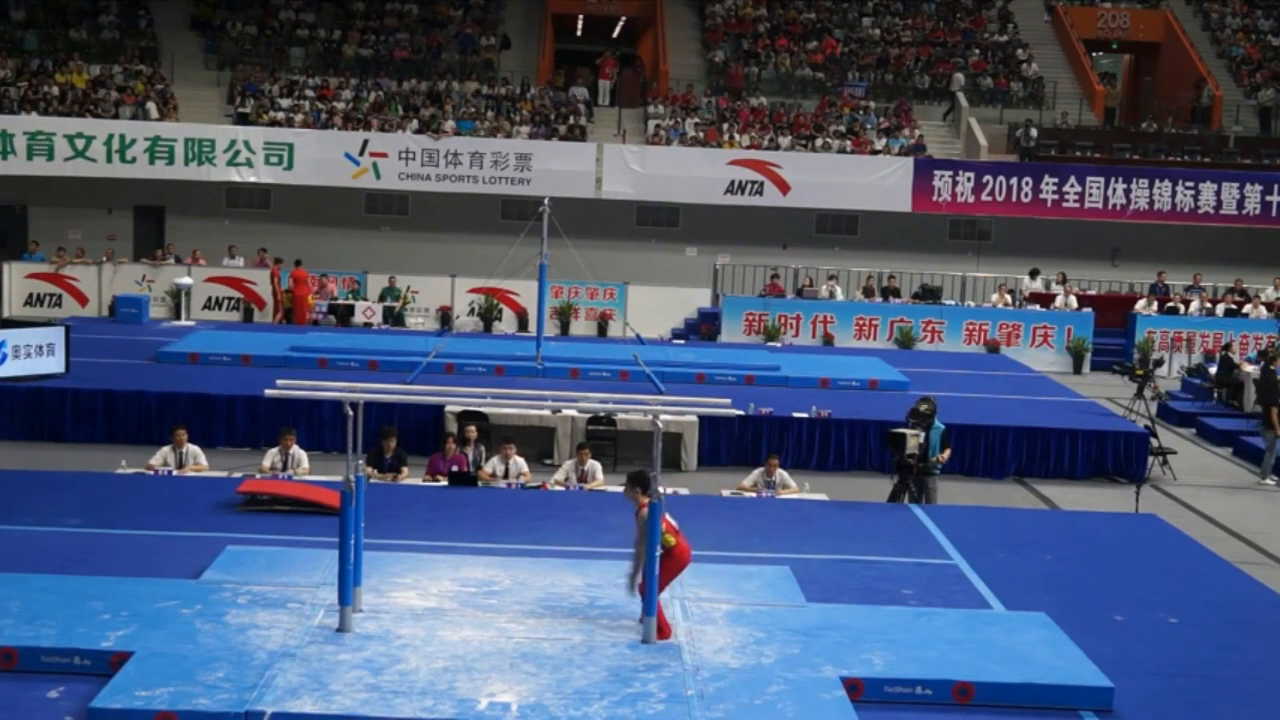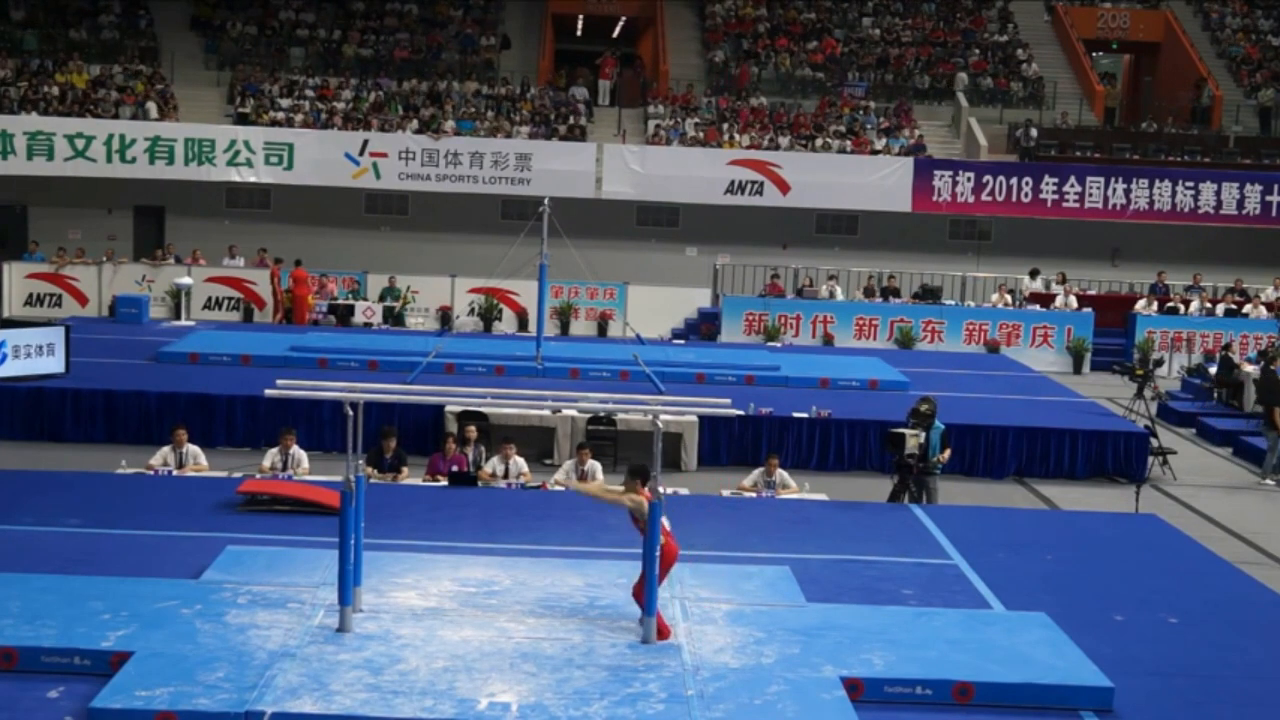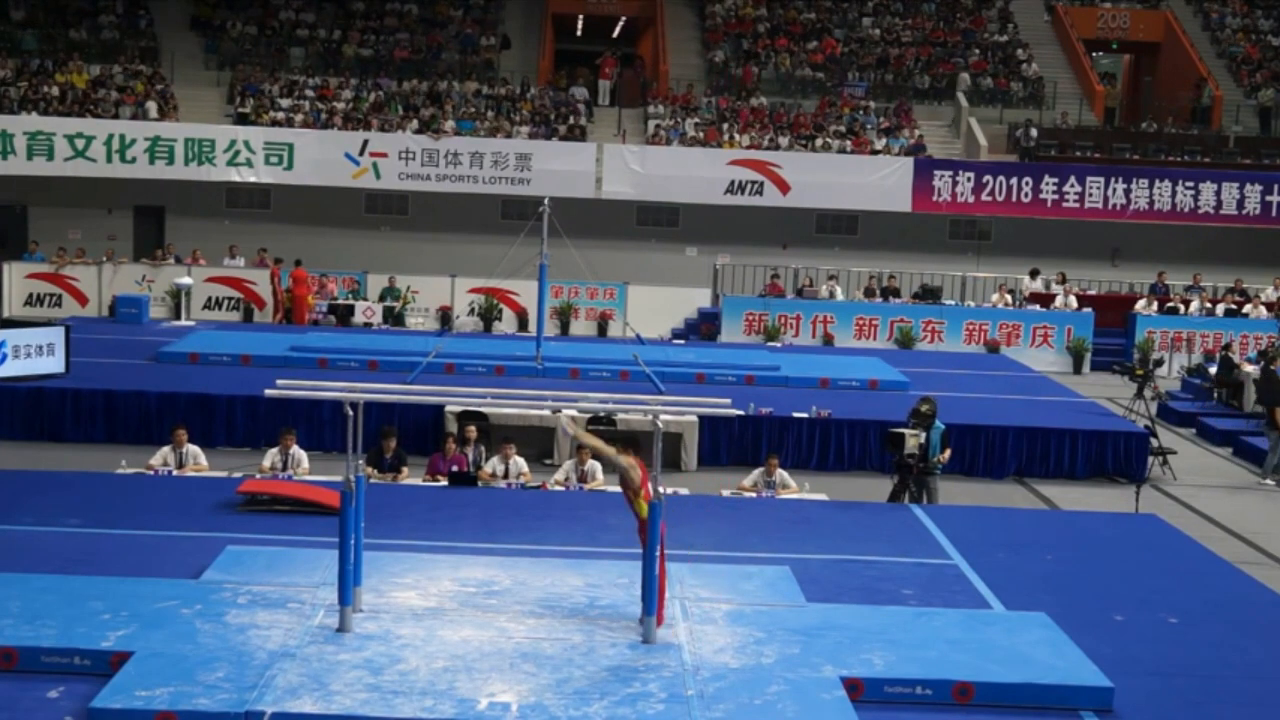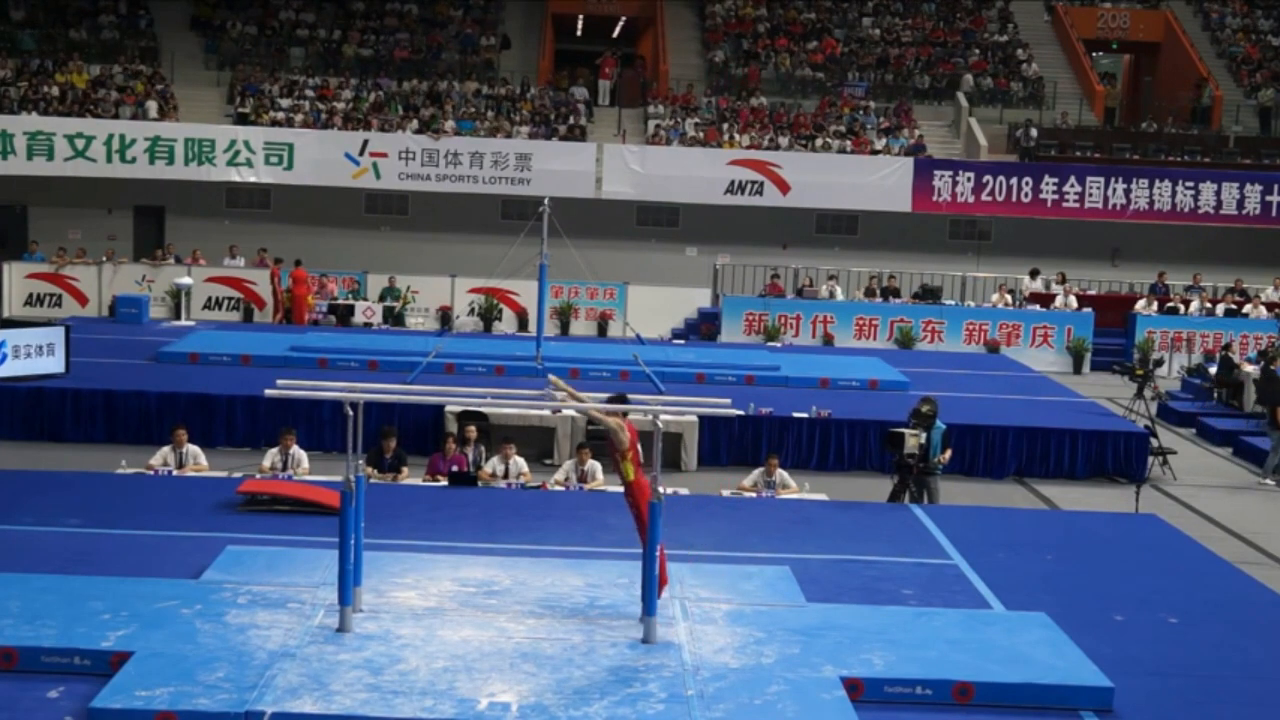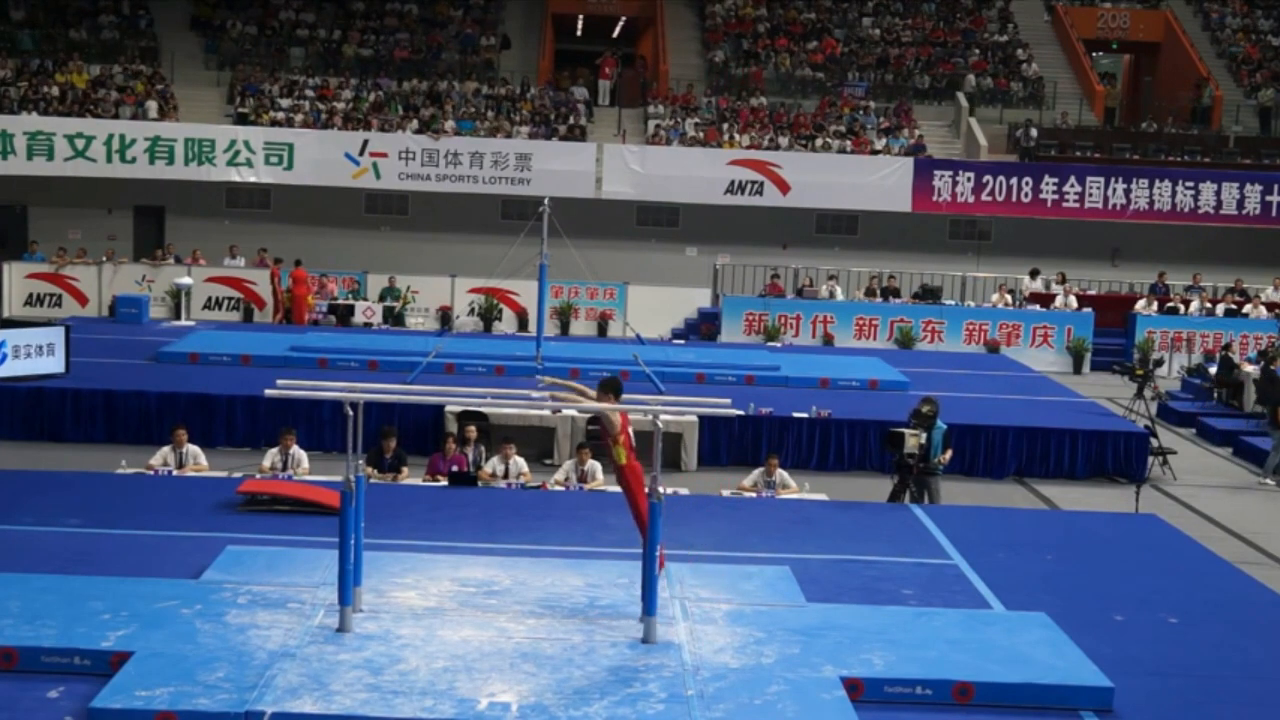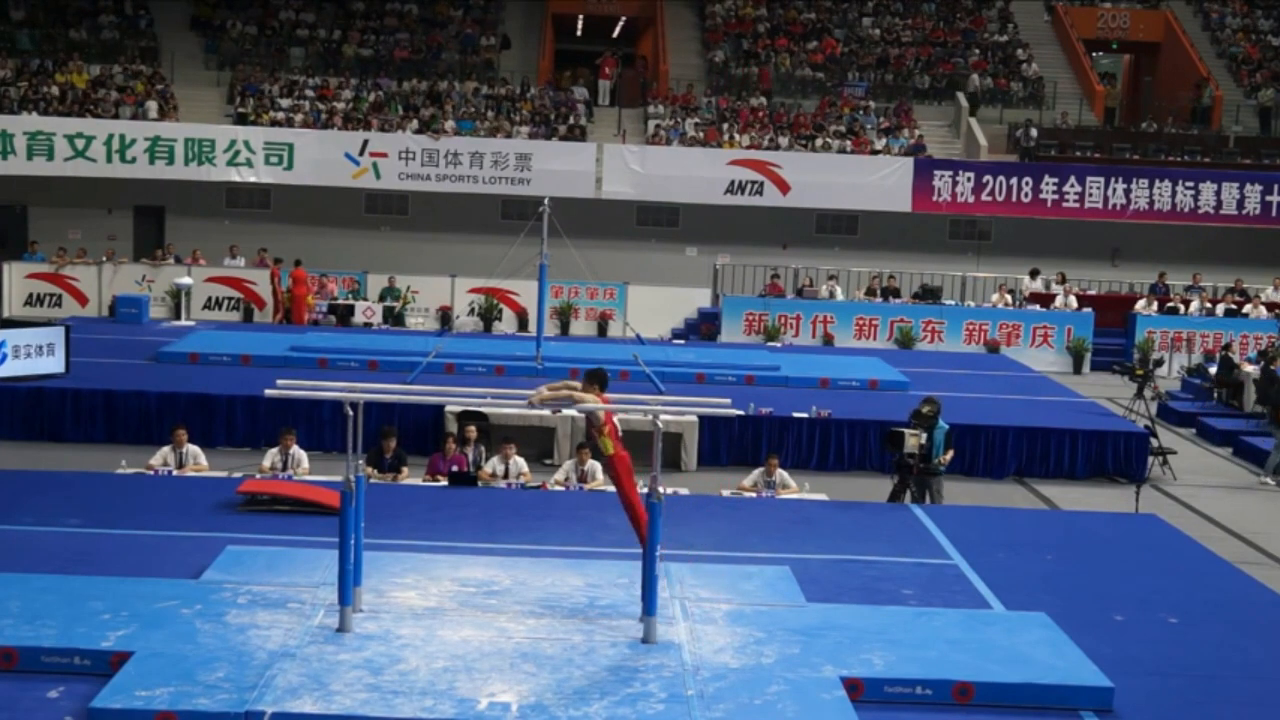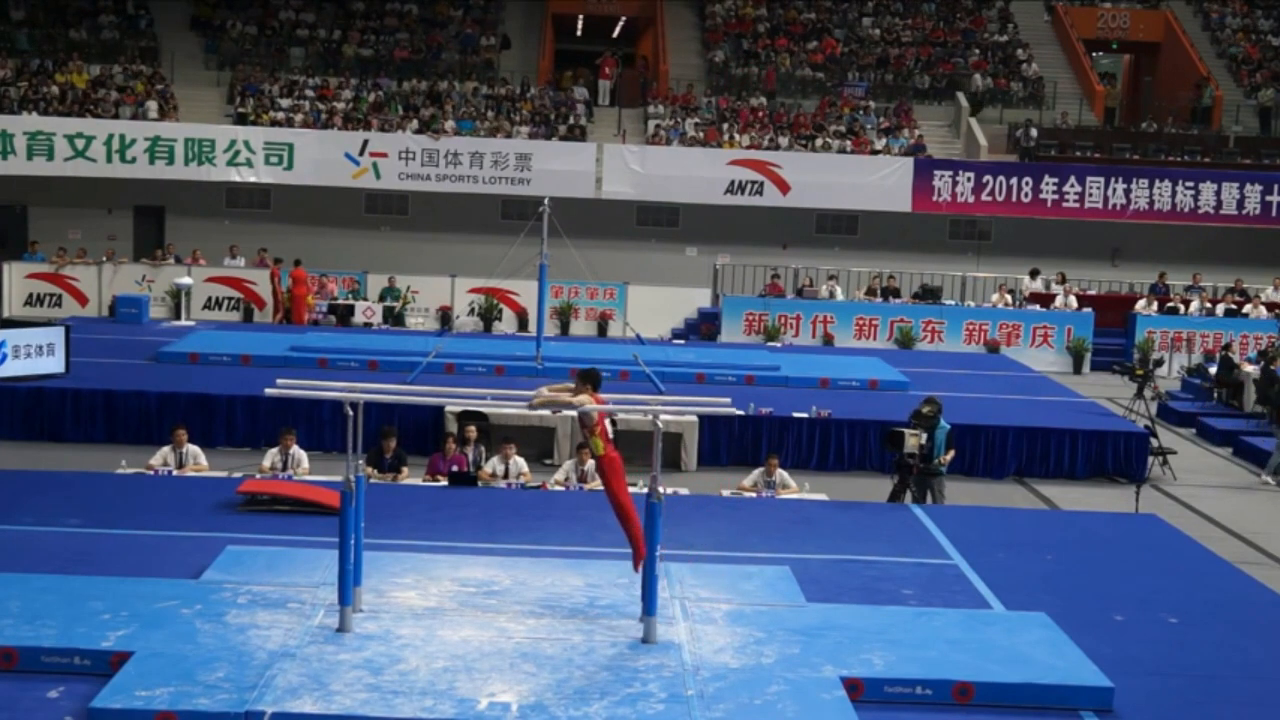
dt=0.1s
person 1, frame 1
left shoulder: (644, 513)
right shoulder: (648, 505)
left elbow: (643, 547)
right elbow: (641, 543)
left wrist: (635, 575)
right wrist: (635, 572)
left hip: (677, 554)
right hip: (677, 549)
left knee: (647, 589)
right knee: (647, 585)
left ankle: (663, 630)
right ankle: (656, 623)
person 1, frame 2
left shoulder: (638, 502)
right shoulder: (640, 496)
left elbow: (607, 497)
right elbow: (605, 491)
left wrist: (576, 487)
right wrist: (578, 486)
left hip: (664, 552)
right hip: (666, 548)
left knee: (640, 592)
right knee: (641, 590)
left ankle: (662, 630)
right ankle: (656, 625)
person 1, frame 3
left shoulder: (629, 466)
right shoulder: (632, 464)
left elbow: (602, 449)
right elbow: (603, 447)
left wrist: (575, 432)
right wrist: (575, 429)
left hip: (649, 524)
right hip: (649, 522)
right knee: (655, 567)
left ankle: (656, 615)
right ankle: (656, 612)
person 1, frame 4
left shoulder: (618, 428)
right shoulder: (622, 425)
left elbow: (593, 413)
right elbow: (589, 405)
left wrist: (563, 394)
right wrist: (563, 387)
left hip: (636, 488)
right hip: (637, 485)
left knee: (647, 533)
right knee: (647, 533)
left ankle: (660, 577)
right ankle: (660, 576)
person 1, frame 5
left shoulder: (610, 412)
right shoulder: (613, 410)
left elbow: (583, 399)
right elbow: (584, 392)
left wrist: (557, 395)
right wrist: (554, 382)
left hip: (628, 471)
right hip: (628, 469)
left knee: (642, 515)
right knee: (642, 515)
left ankle: (656, 557)
right ankle: (657, 557)
person 1, frame 6
left shoulder: (594, 402)
right shoulder: (600, 399)
left elbow: (574, 396)
right elbow: (575, 388)
left wrist: (541, 398)
right wrist: (546, 389)
left hip: (615, 460)
right hip: (615, 457)
left knee: (631, 503)
right knee: (630, 502)
person 1, frame 7
left shoulder: (586, 401)
right shoulder: (594, 399)
left elbow: (571, 401)
right elbow: (569, 389)
left wrist: (539, 402)
right wrist: (545, 392)
left hip: (608, 462)
right hip: (608, 459)
left knee: (623, 507)
right knee: (624, 508)
left ankle: (640, 552)
right ankle: (640, 552)
